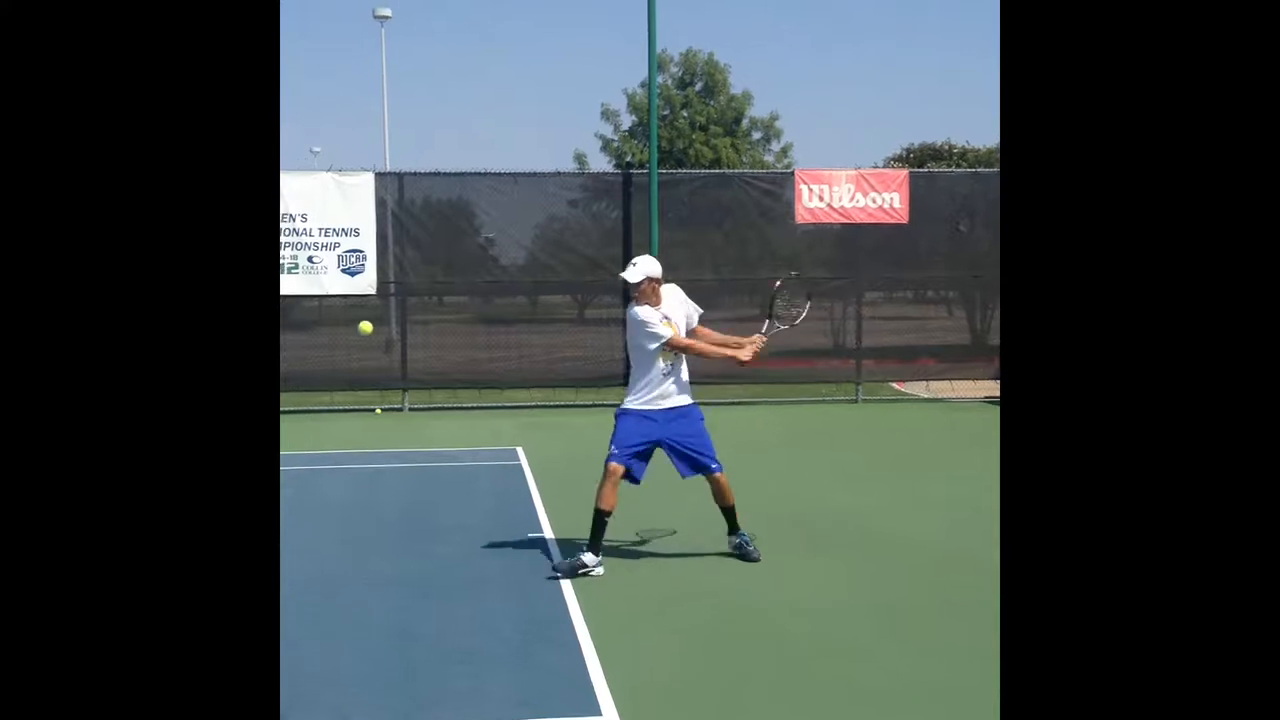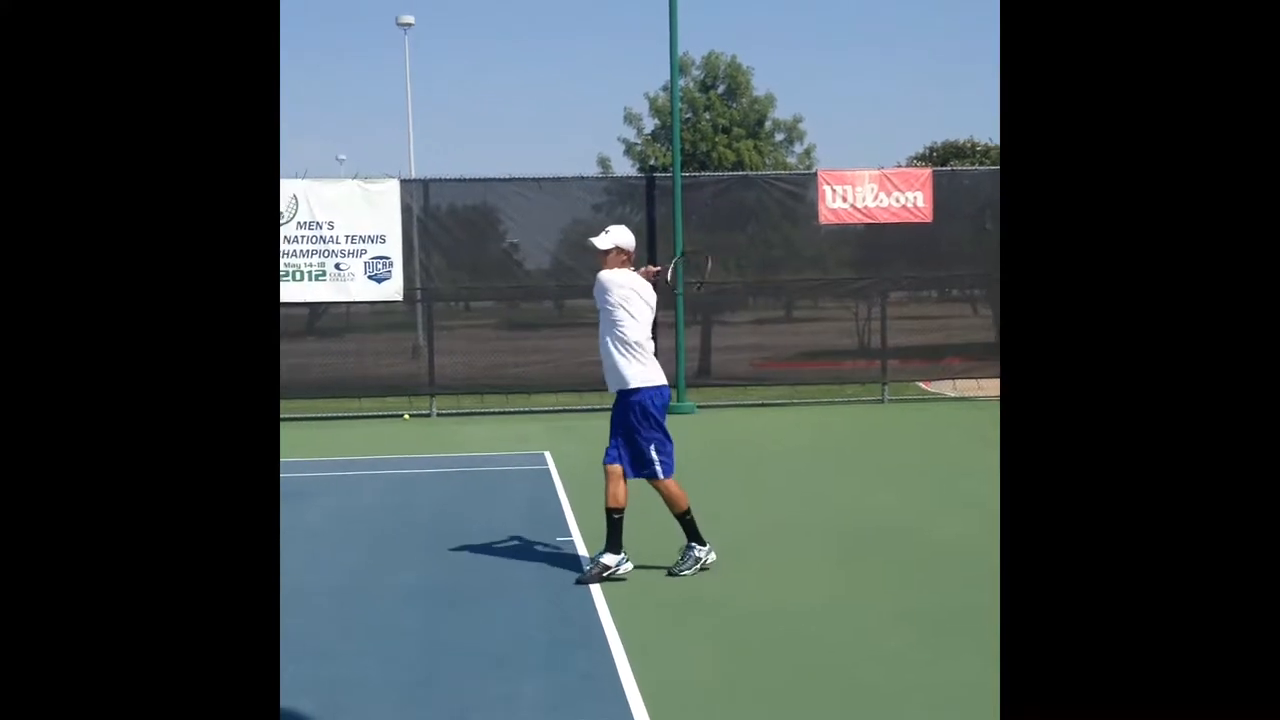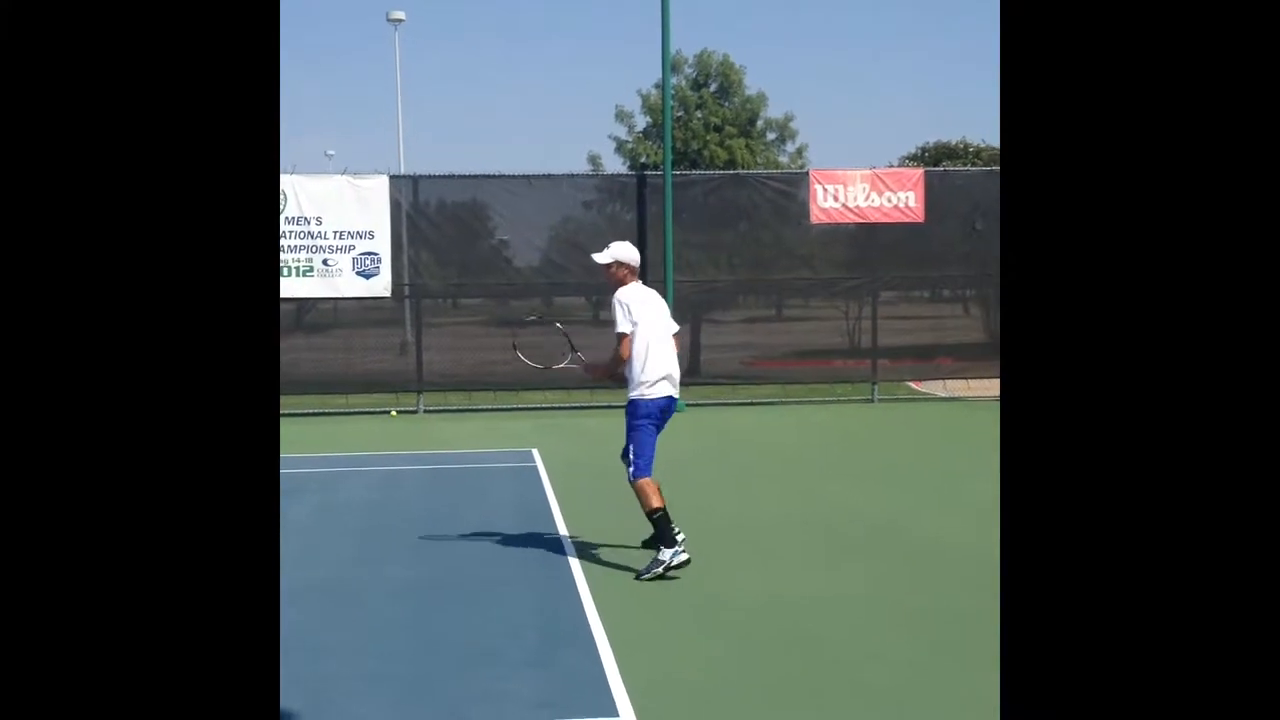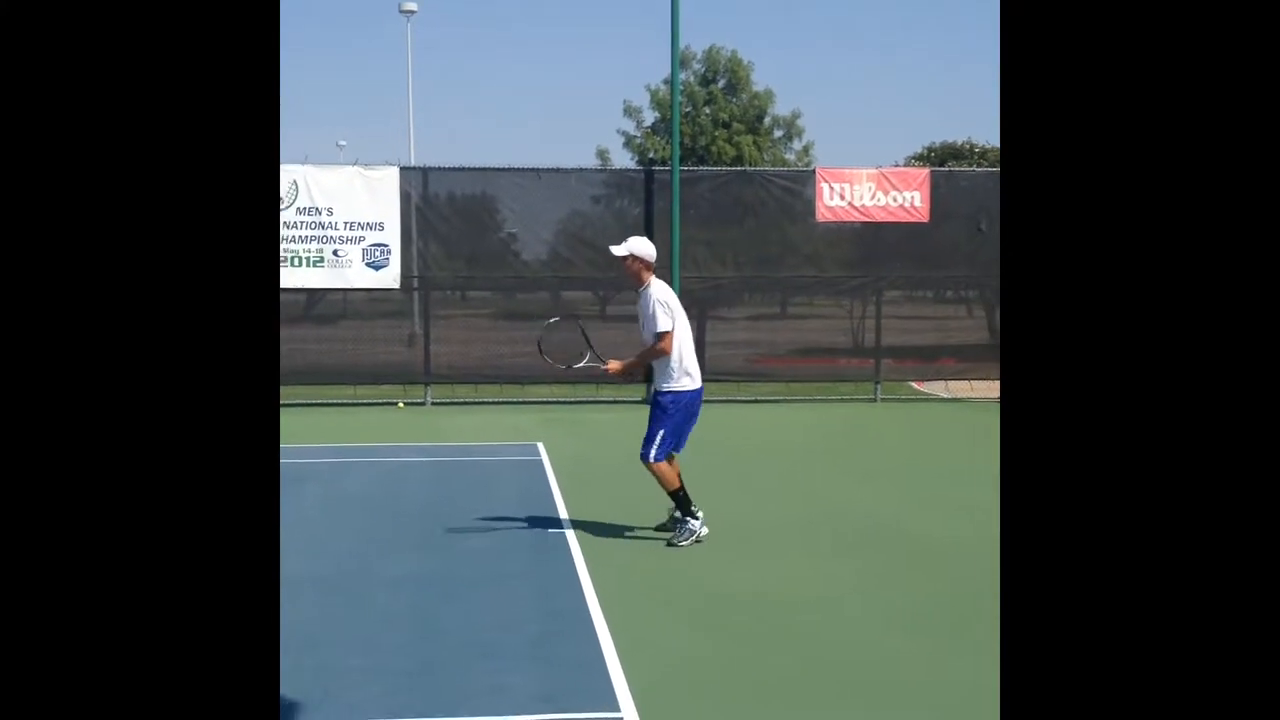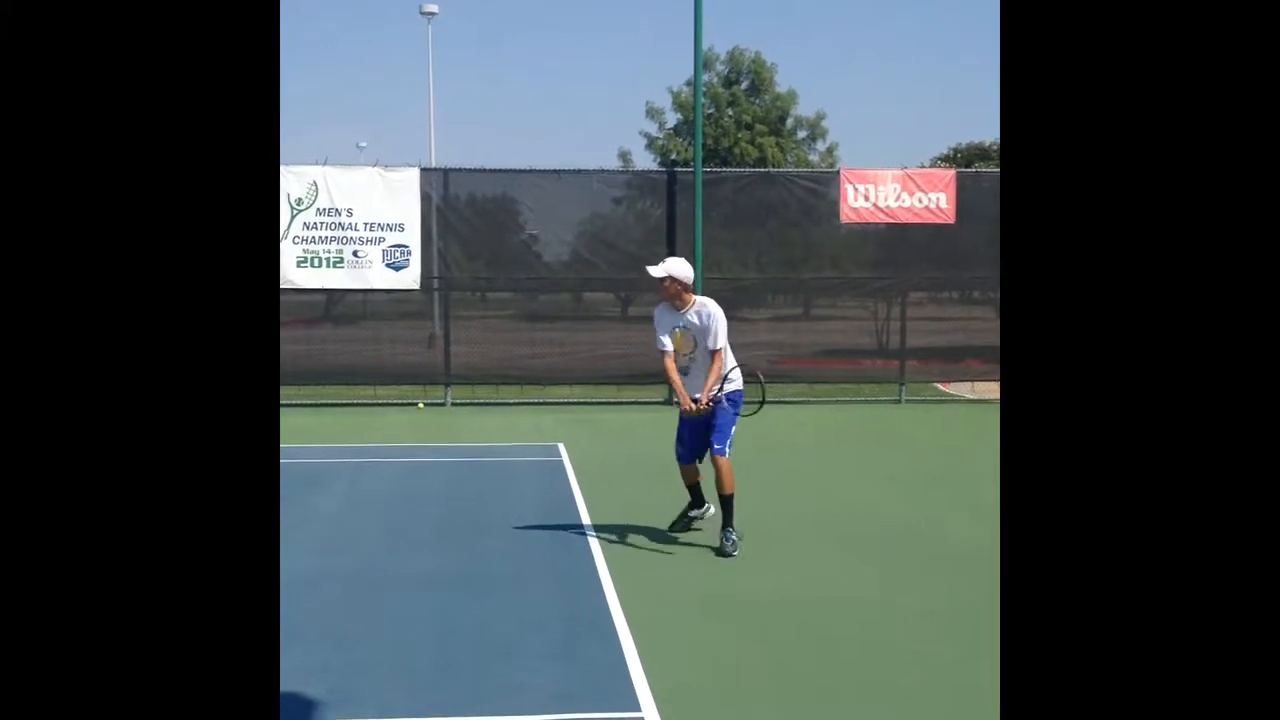
dt=0.5s
person 1, frame 1
left shoulder: (674, 293)
right shoulder: (638, 314)
left elbow: (696, 332)
right elbow: (687, 346)
left wrist: (742, 342)
right wrist: (735, 355)
left hip: (680, 407)
right hip: (638, 410)
left knee: (715, 473)
right knee: (612, 471)
left ankle: (737, 536)
right ankle: (592, 554)
person 1, frame 2
left shoulder: (605, 280)
right shoulder: (644, 287)
left hip: (642, 390)
right hip: (632, 390)
left knee: (658, 475)
right knee: (614, 469)
left ankle: (698, 546)
right ankle: (614, 555)
person 1, frame 3
left shoulder: (624, 296)
right shoulder: (653, 296)
left elbow: (624, 352)
right elbow: (672, 344)
left wrist: (605, 370)
left hip: (648, 395)
right hip: (666, 391)
left knee: (639, 473)
right knee: (636, 463)
left ankle: (671, 548)
right ankle: (667, 530)
person 1, frame 4
left shoulder: (655, 294)
right shoulder: (648, 292)
left elbow: (664, 346)
left wrist: (626, 366)
right wrist: (636, 364)
left hip: (678, 387)
right hip: (674, 385)
left knee: (653, 457)
right knee: (661, 452)
left ankle: (692, 520)
right ankle: (684, 509)
person 1, frame 5
left shoulder: (709, 310)
right shoulder: (661, 313)
left elbow: (717, 359)
right elbow: (668, 362)
left wrist: (707, 394)
right wrist: (683, 398)
left hip: (725, 391)
right hip: (689, 394)
left knee: (719, 455)
right knee: (684, 460)
left ankle: (729, 529)
right ankle: (699, 504)
